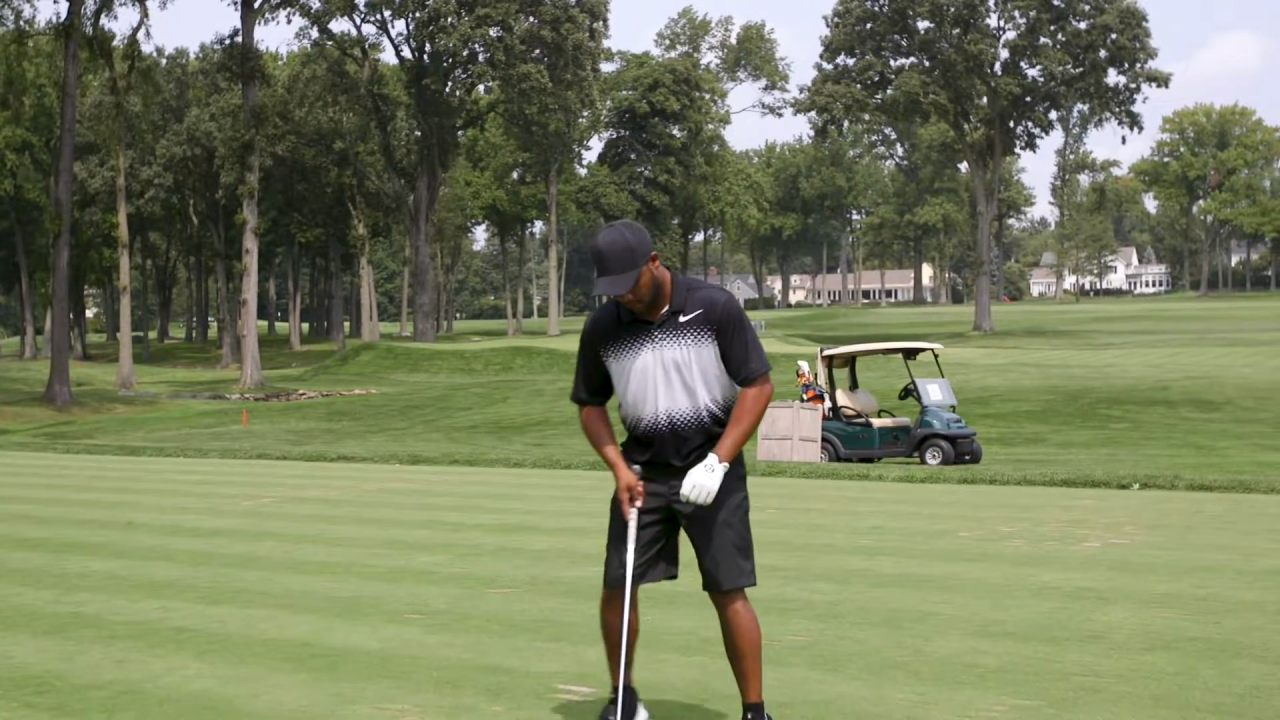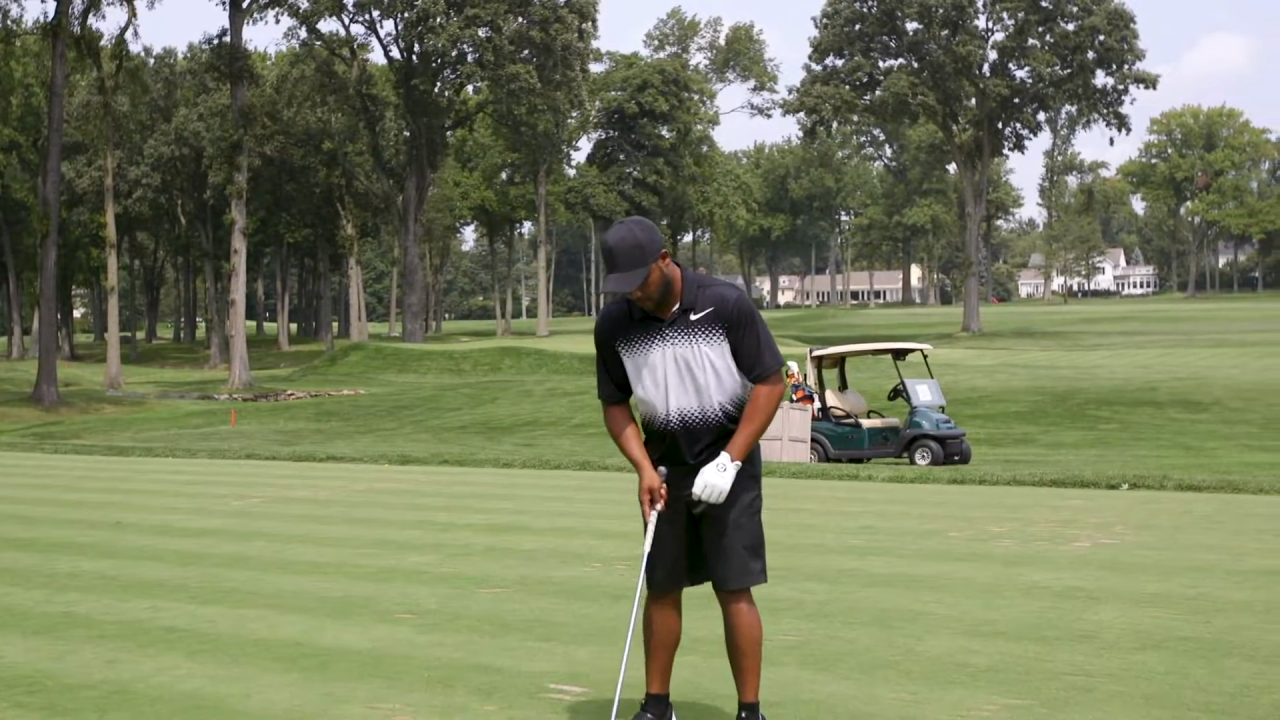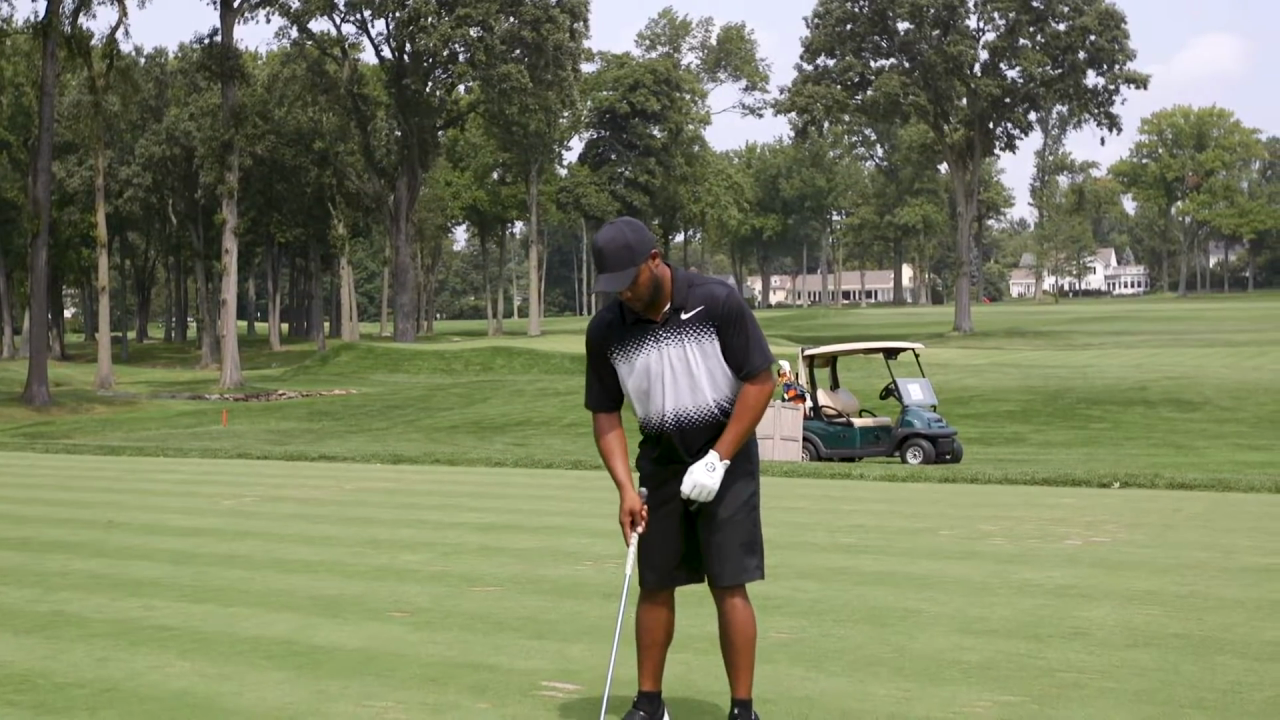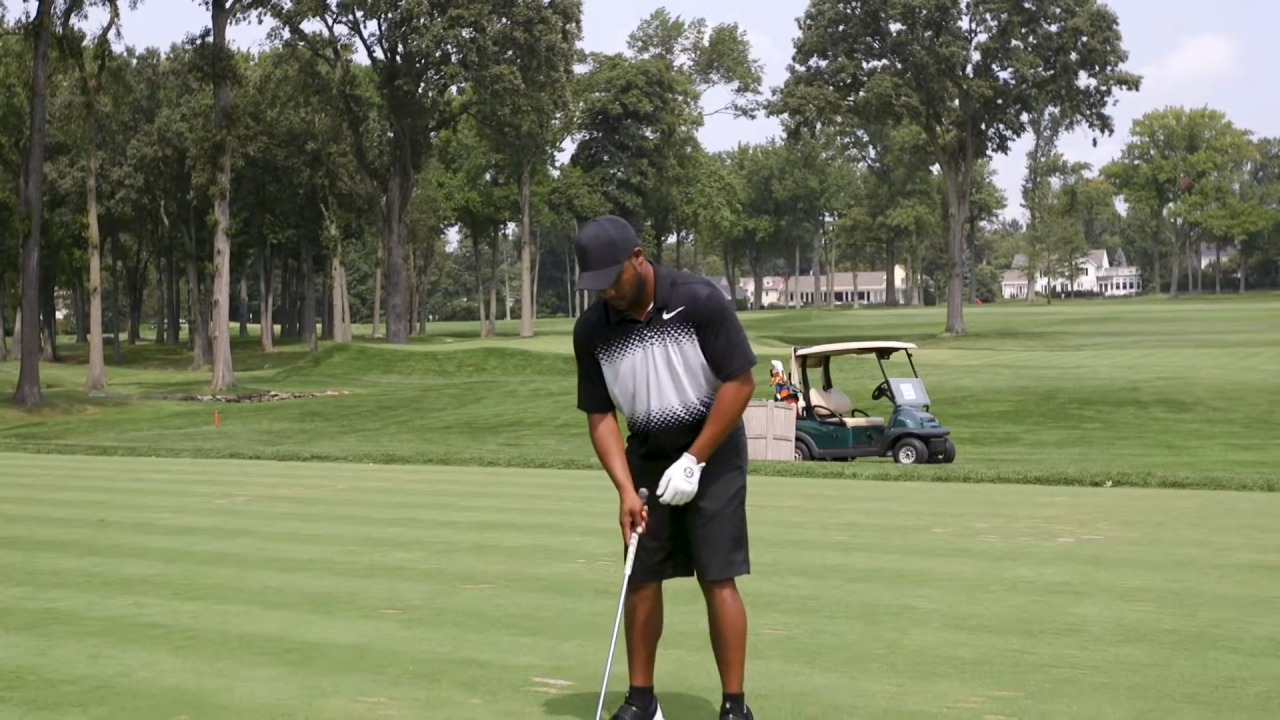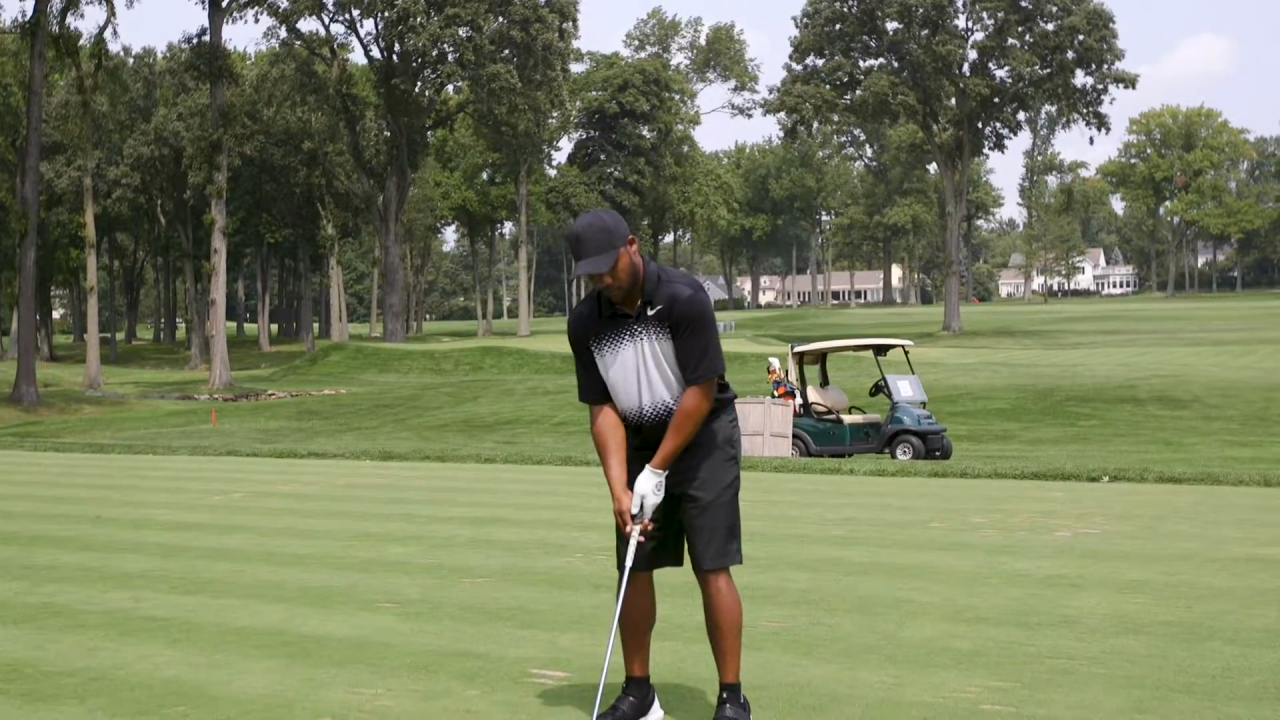
dt=0.5s
person 1, frame 1
left shoulder: (716, 307)
right shoulder: (602, 327)
left elbow: (758, 386)
right elbow: (590, 404)
left wrist: (717, 462)
right wrist: (619, 469)
left hip: (711, 468)
right hip: (644, 469)
left knee: (728, 591)
right knee: (617, 586)
person 1, frame 2
left shoulder: (727, 304)
right shoulder: (613, 324)
left elbow: (771, 382)
right elbow: (615, 404)
left wrist: (728, 461)
right wrist: (644, 469)
left hip: (726, 463)
right hip: (665, 467)
left knee: (733, 589)
right knee: (662, 589)
person 1, frame 3
left shoulder: (718, 301)
right shoulder: (605, 330)
left elbow: (760, 381)
right elbow: (605, 414)
left wrist: (717, 459)
right wrist: (626, 489)
left hip: (724, 457)
right hip: (660, 461)
left knee: (728, 585)
right knee: (655, 586)
person 1, frame 4
left shoulder: (700, 300)
right shoulder: (591, 329)
left elbow: (739, 383)
right elbow: (600, 415)
left wrist: (693, 460)
right wrist: (626, 490)
left hip: (711, 450)
right hip: (647, 456)
left knee: (718, 579)
right knee: (640, 580)
person 1, frame 5
left shoulder: (684, 297)
right shoulder: (584, 321)
left elbow: (700, 393)
right elbow: (602, 408)
left wrist: (657, 471)
right wrist: (618, 487)
left hip: (704, 438)
right hip: (640, 444)
left knee: (712, 568)
right knee: (634, 569)
